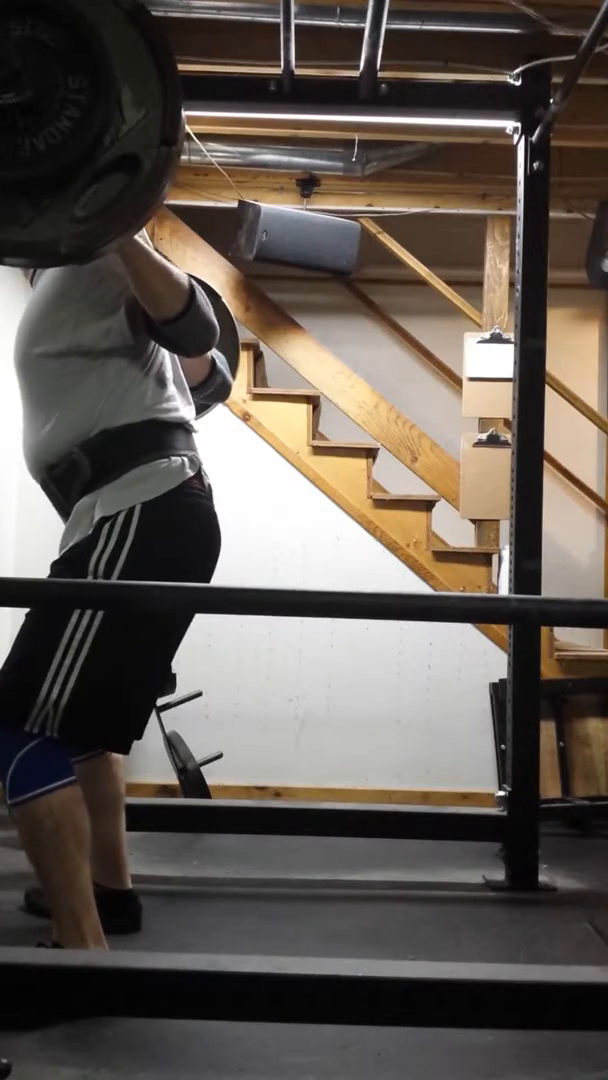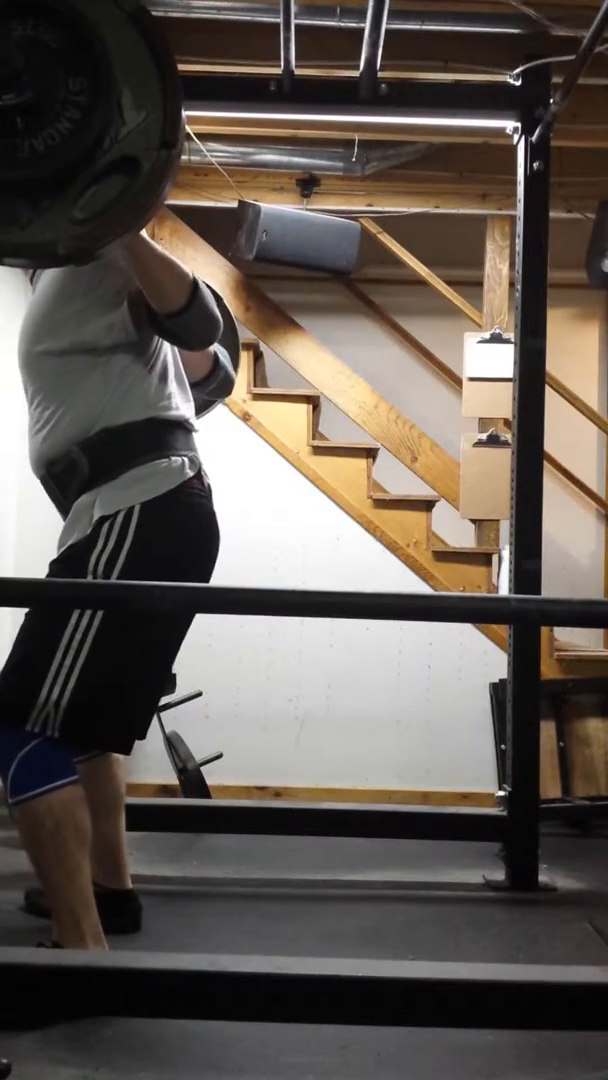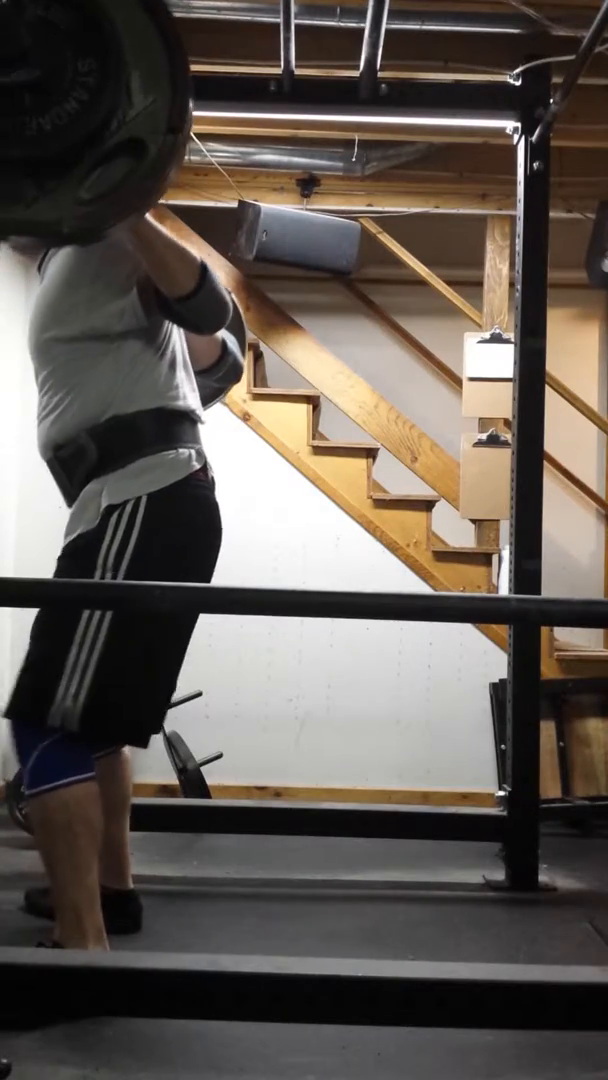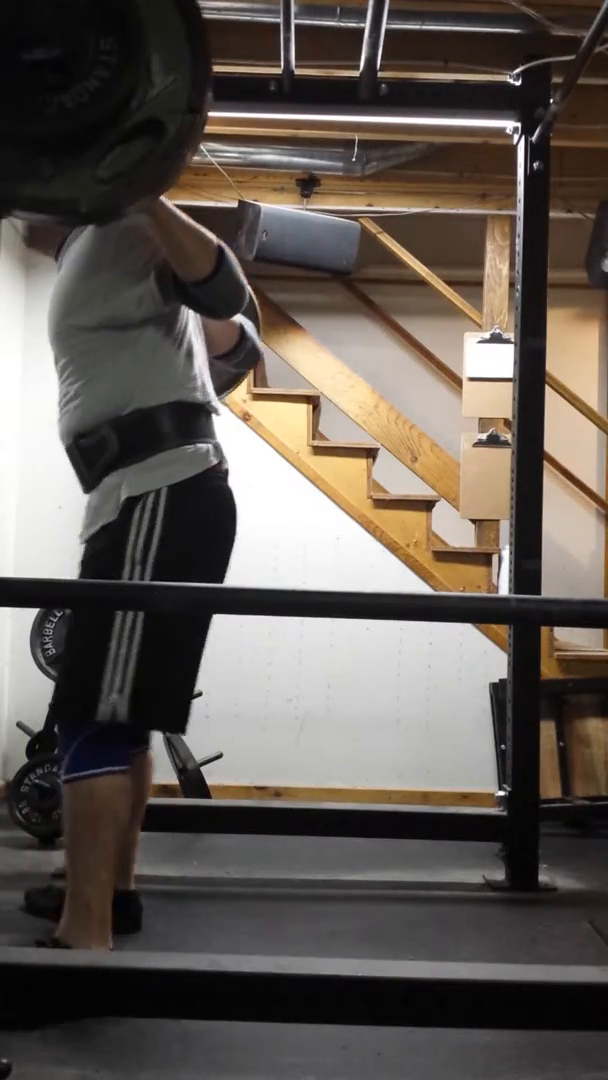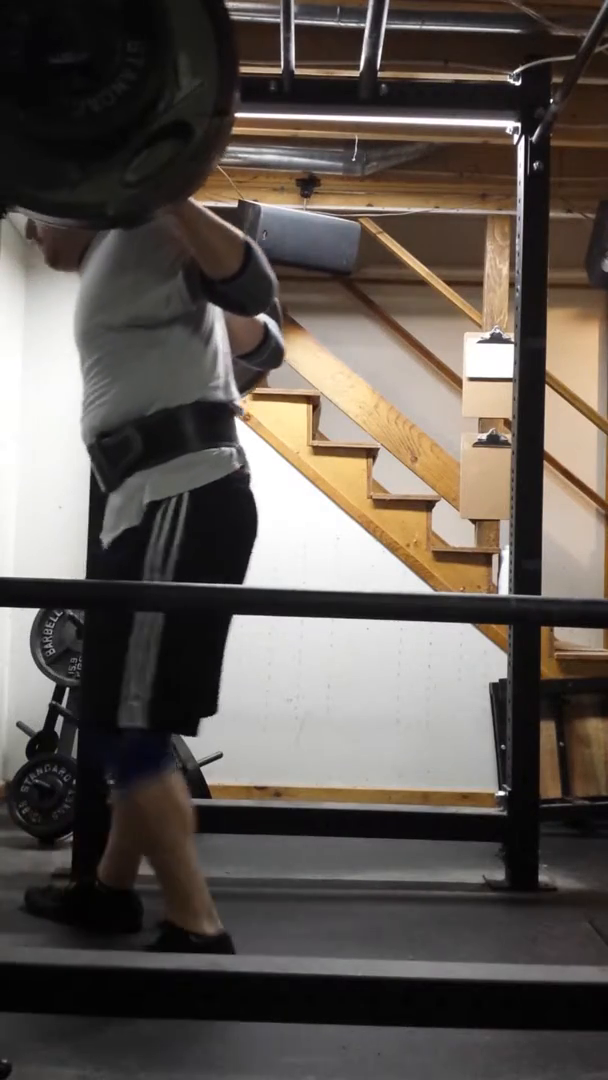
dt=0.2s
person 1, frame 1
left shoulder: (83, 261)
right shoulder: (73, 278)
left elbow: (192, 327)
right elbow: (206, 374)
left hip: (141, 519)
right hip: (146, 519)
right knee: (72, 715)
left ankle: (81, 947)
right ankle: (108, 889)
person 1, frame 2
left shoulder: (88, 259)
right shoulder: (76, 273)
left elbow: (196, 321)
right elbow: (210, 368)
left hip: (140, 518)
right hip: (145, 519)
right knee: (72, 716)
left ankle: (81, 948)
right ankle: (108, 888)
person 1, frame 3
left shoulder: (96, 244)
right shoulder: (85, 263)
left elbow: (206, 306)
right elbow: (219, 357)
left hip: (143, 508)
right hip: (146, 509)
right knee: (85, 714)
left ankle: (82, 949)
right ankle: (109, 888)
person 1, frame 4
left shoulder: (112, 232)
right shoulder: (104, 253)
left elbow: (221, 290)
right elbow: (235, 342)
left hip: (161, 500)
right hip: (155, 501)
left knee: (95, 718)
right knee: (110, 712)
left ankle: (84, 943)
right ankle: (108, 888)
person 1, frame 5
left shoulder: (137, 236)
right shoulder: (127, 261)
left elbow: (249, 284)
right elbow: (260, 340)
left hip: (182, 502)
right hip: (169, 504)
left knee: (125, 724)
right knee: (129, 716)
left ankle: (197, 928)
right ankle: (113, 888)
